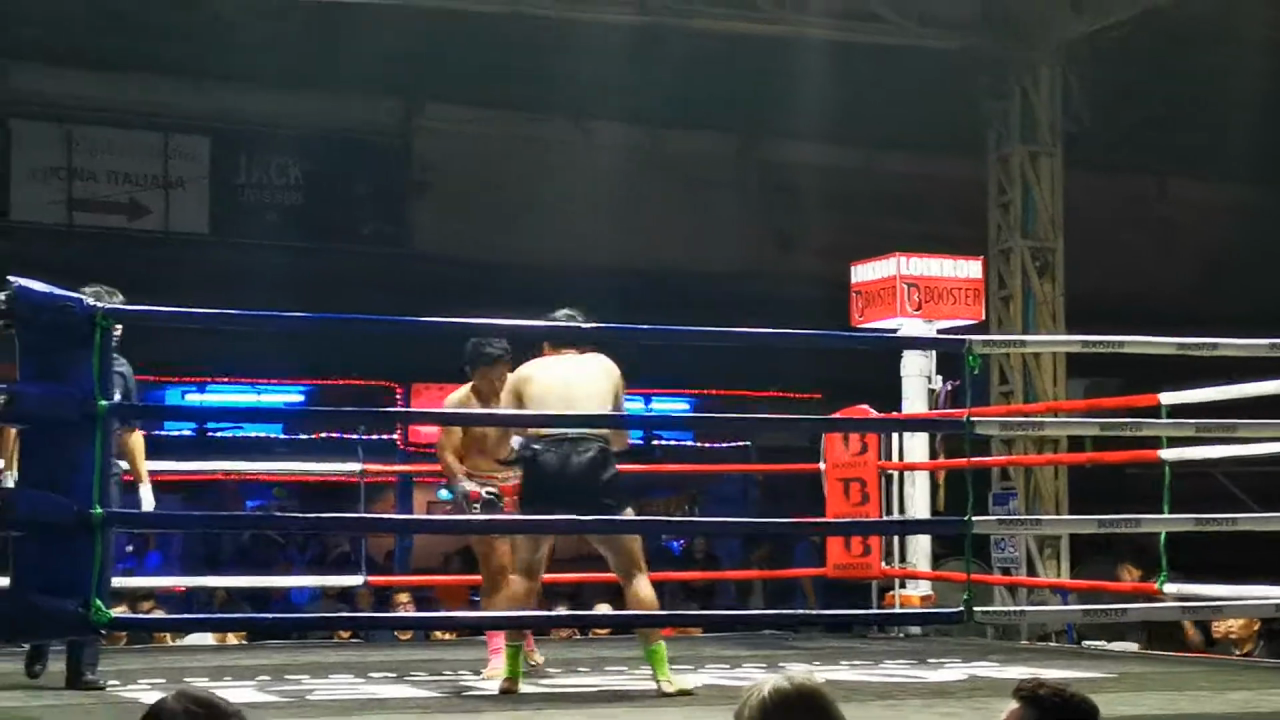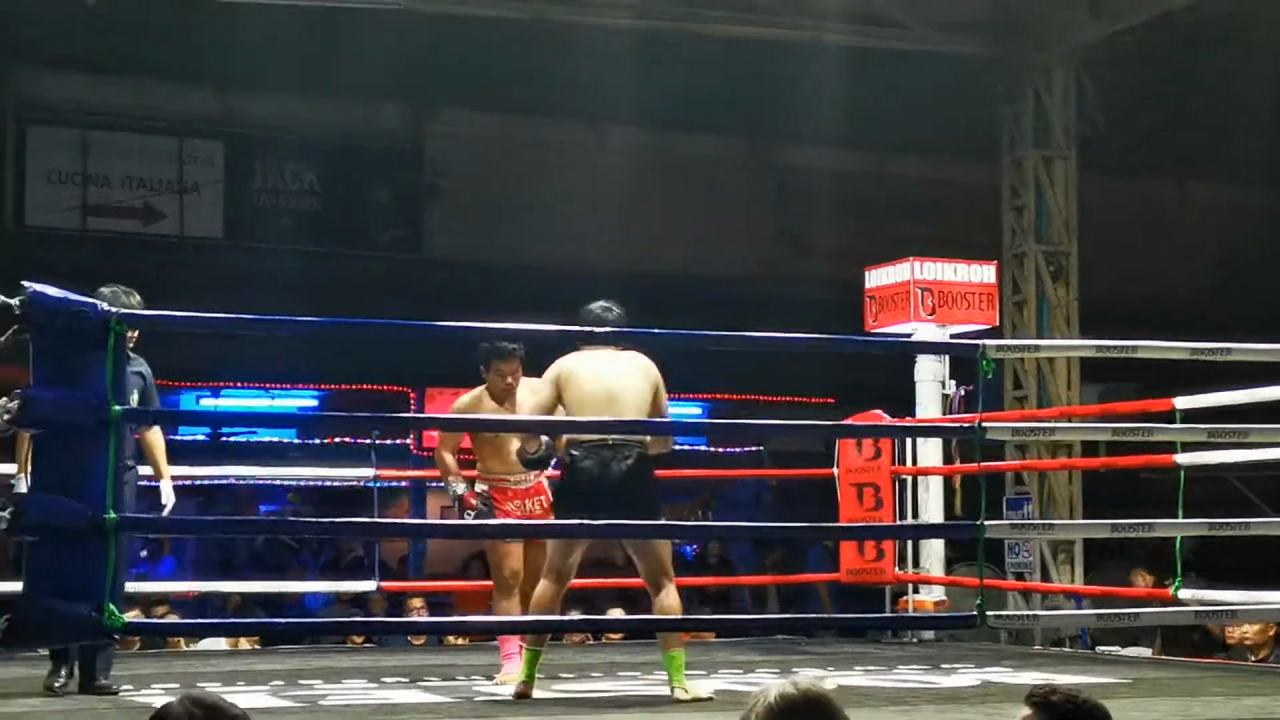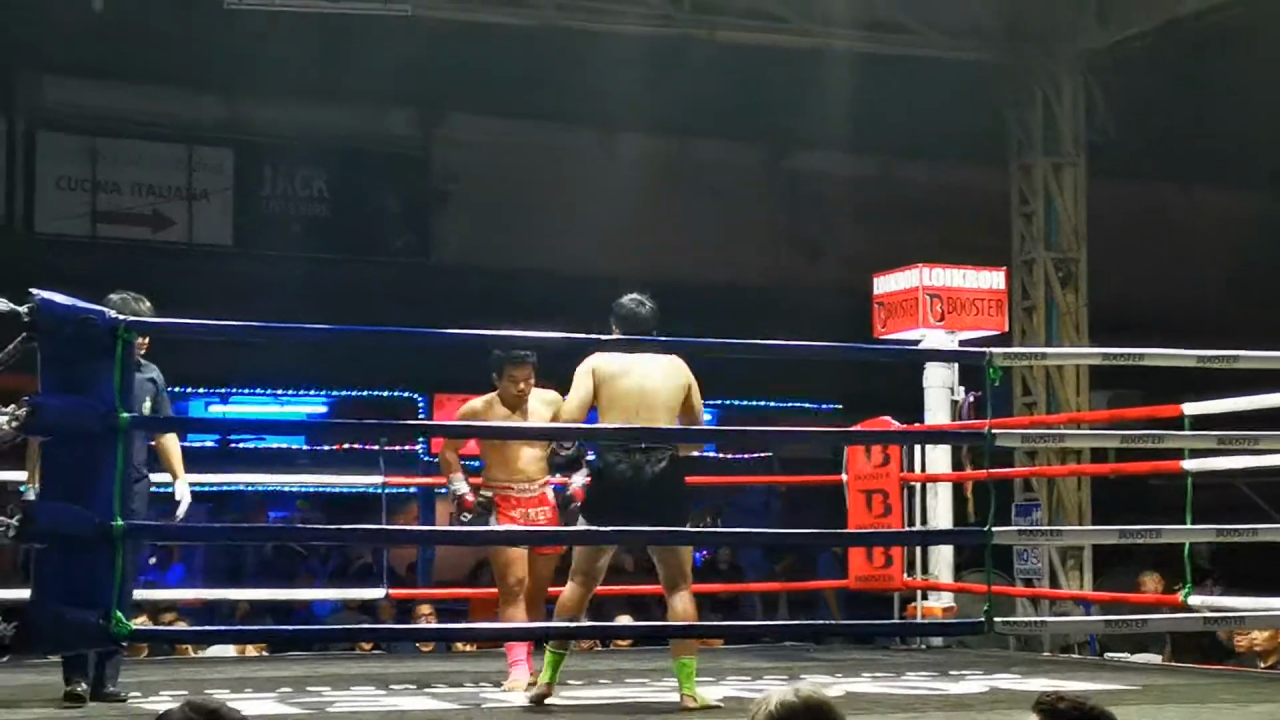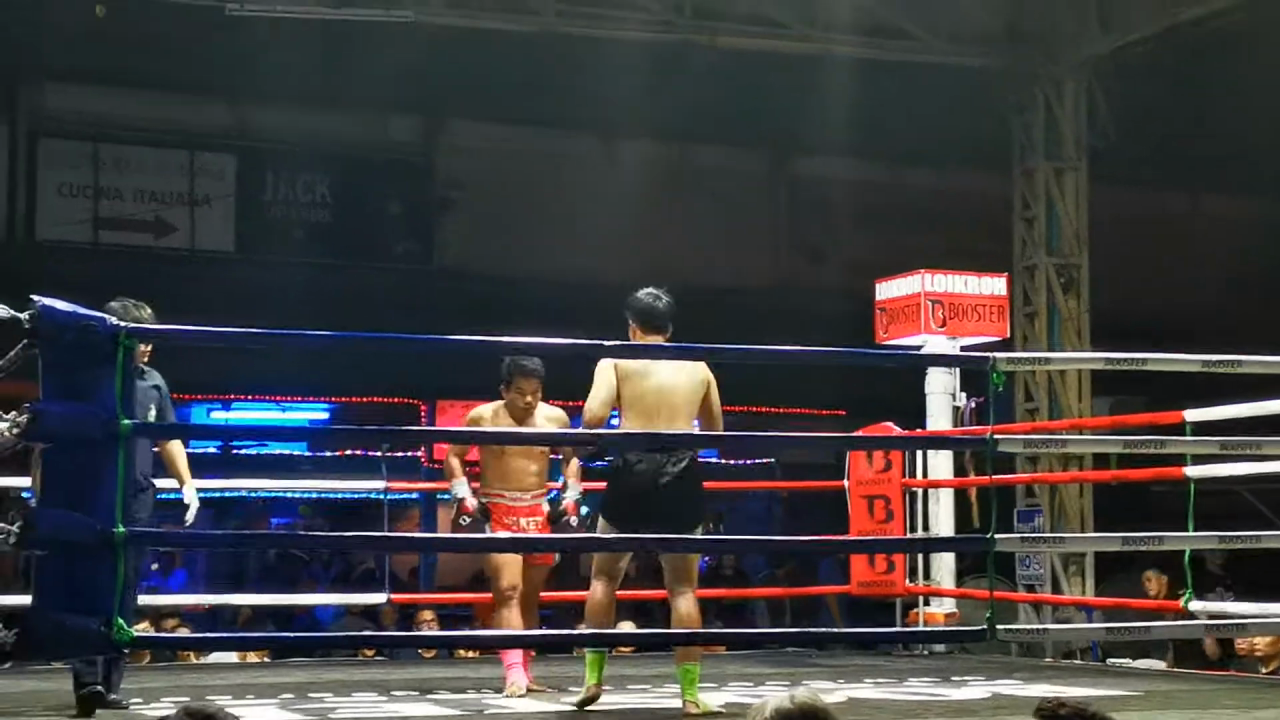
dt=0.1s
person 1, frame 1
left shoulder: (120, 369)
left elbow: (129, 430)
left wrist: (143, 482)
right wrist: (12, 473)
left hip: (102, 483)
left ankle: (83, 666)
right ankle: (38, 652)
person 1, frame 2
left shoulder: (138, 369)
left elbow: (149, 427)
left wrist: (165, 477)
right wrist: (24, 476)
left hip: (119, 484)
left knee: (111, 578)
left ankle: (96, 670)
right ankle: (61, 663)
person 1, frame 3
left shoulder: (150, 375)
left elbow: (164, 432)
left wrist: (180, 480)
right wrist: (35, 483)
left hip: (131, 491)
left knee: (120, 587)
left ankle: (104, 678)
right ankle: (77, 676)
person 1, frame 4
left shoulder: (152, 382)
left elbow: (168, 439)
left wrist: (187, 485)
right wrist: (41, 494)
left hip: (137, 499)
left knee: (124, 596)
left ankle: (107, 683)
right ankle: (88, 682)
person 2, frame 1
left shoulder: (524, 373)
right shoulder: (606, 366)
right elbow: (620, 441)
left wrist: (522, 453)
left hip: (543, 466)
right hip: (593, 466)
left knee: (524, 572)
right knee: (634, 572)
left ankle: (510, 673)
right ankle: (663, 673)
person 2, frame 2
left shoulder: (566, 365)
right shoulder: (645, 365)
left elbow: (528, 439)
right elbow: (664, 437)
left wrist: (535, 452)
left hip: (581, 475)
right hip: (632, 474)
left knee: (554, 577)
right knee: (662, 581)
left ankle: (527, 675)
right ankle: (678, 681)
person 2, frame 3
left shoulder: (597, 362)
right shoulder: (677, 366)
left elbow: (568, 420)
right elbow: (696, 438)
left hip: (612, 474)
right hip: (663, 477)
left knee: (581, 580)
right knee: (678, 585)
left ankle: (546, 677)
right ankle: (689, 689)
person 2, frame 4
left shoulder: (616, 360)
right shoulder: (697, 364)
left elbow: (593, 418)
right elbow: (715, 431)
left hip: (631, 474)
right hip: (681, 476)
left knee: (605, 577)
right knee: (683, 590)
left ankle: (593, 677)
person 3, frame 1
right shoulder: (457, 403)
right elbow: (447, 456)
right wrist: (471, 492)
left hip: (524, 488)
right hip: (483, 491)
right knee: (497, 574)
left ankle: (523, 636)
right ankle: (497, 652)
person 3, frame 2
left shoulder: (537, 390)
right shoulder: (469, 404)
right elbow: (444, 452)
right wrist: (462, 492)
left hip: (537, 493)
right hip: (495, 496)
left knee: (533, 581)
right knee: (508, 579)
left ankle: (519, 649)
right ankle: (510, 657)
person 3, frame 3
left shoulder: (550, 401)
right shoulder: (478, 410)
left elbow: (571, 437)
right elbow: (449, 450)
left wrist: (576, 474)
right wrist: (462, 493)
left hip: (543, 502)
right hip: (502, 505)
left knee: (537, 591)
right knee: (513, 587)
left ankle: (526, 659)
right ankle: (518, 666)
person 3, frame 4
left shoulder: (555, 418)
right shoulder: (483, 417)
left elbow: (571, 457)
right elbow: (451, 454)
left wrist: (571, 496)
right wrist: (464, 498)
left hip: (538, 514)
right hip: (497, 512)
left knee: (529, 598)
right knee: (507, 591)
left ankle: (522, 670)
right ankle: (513, 672)
